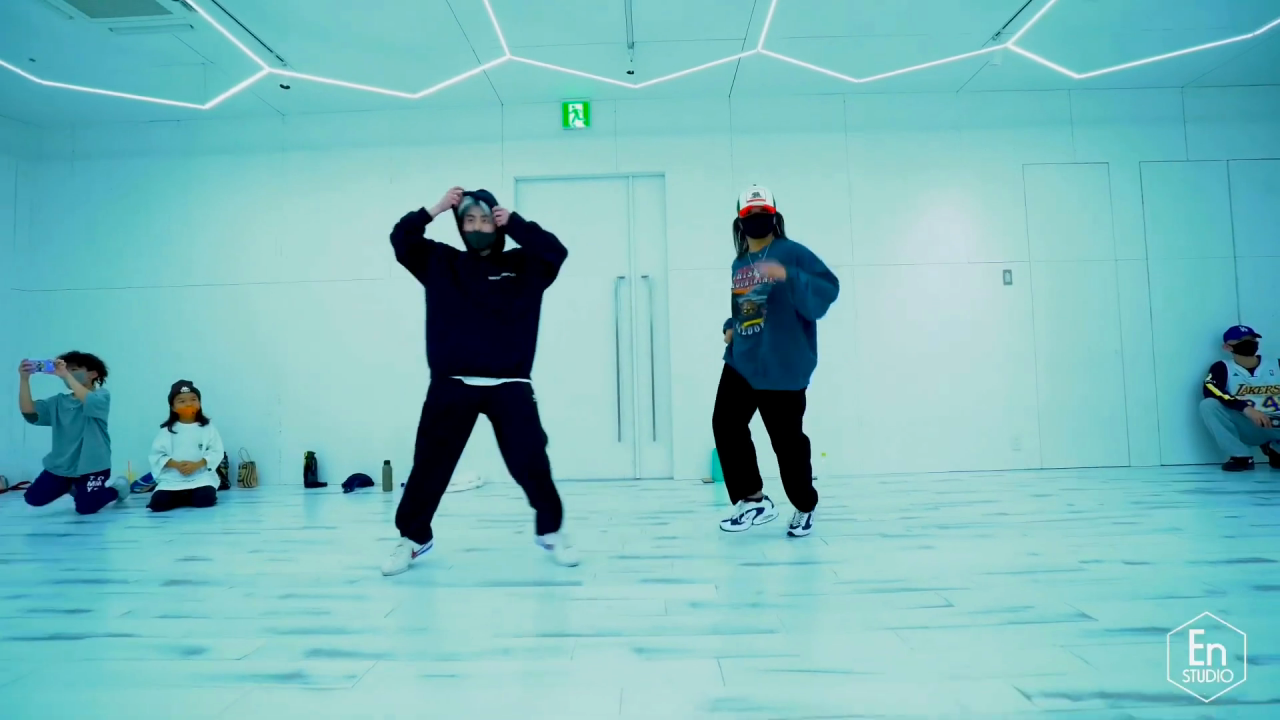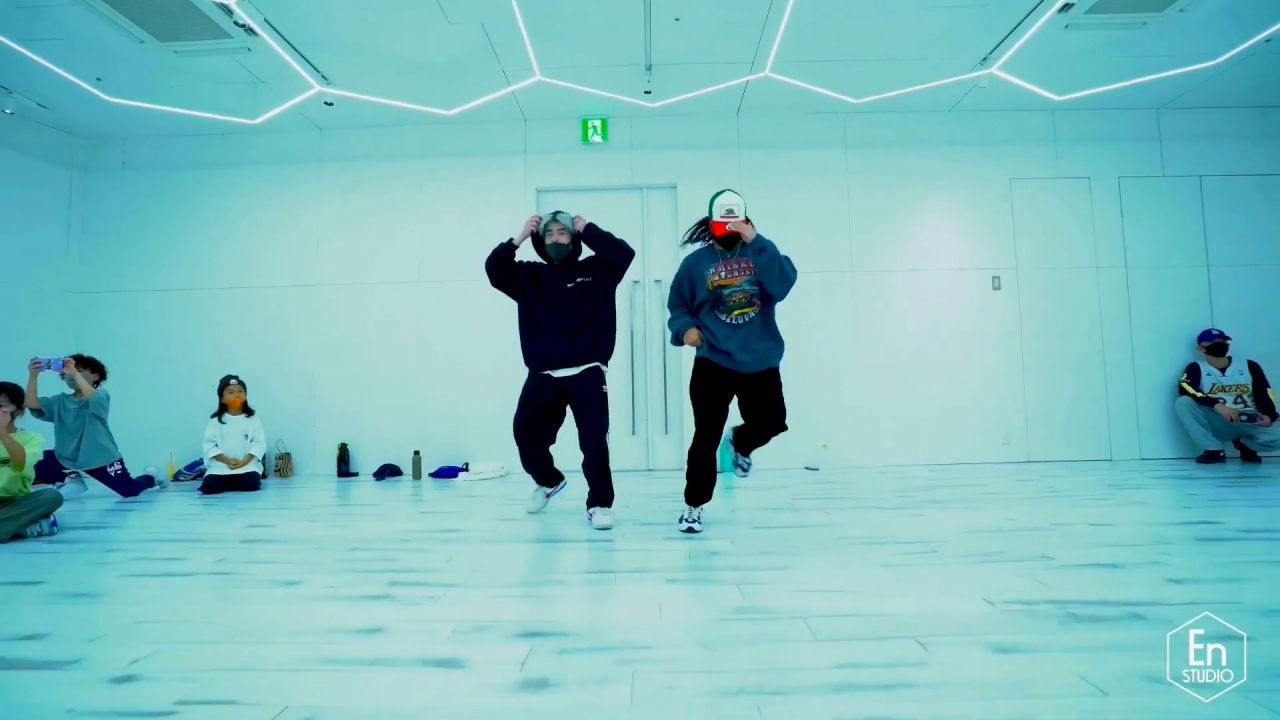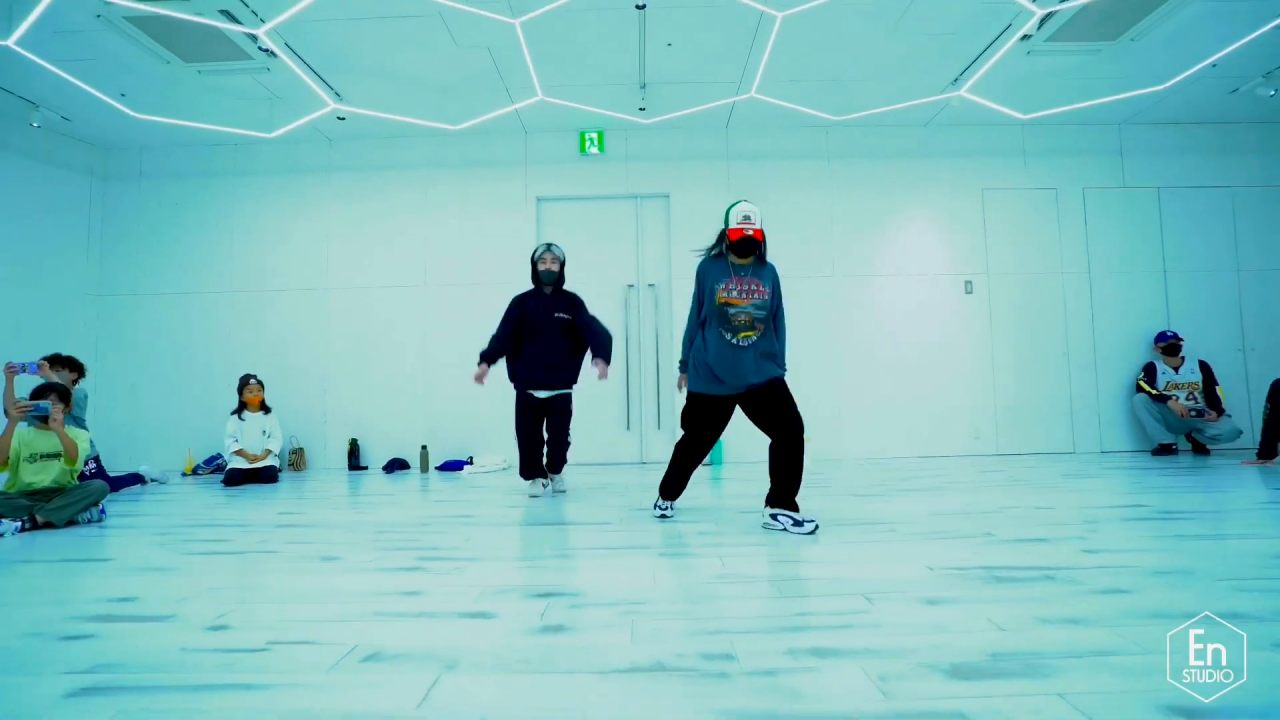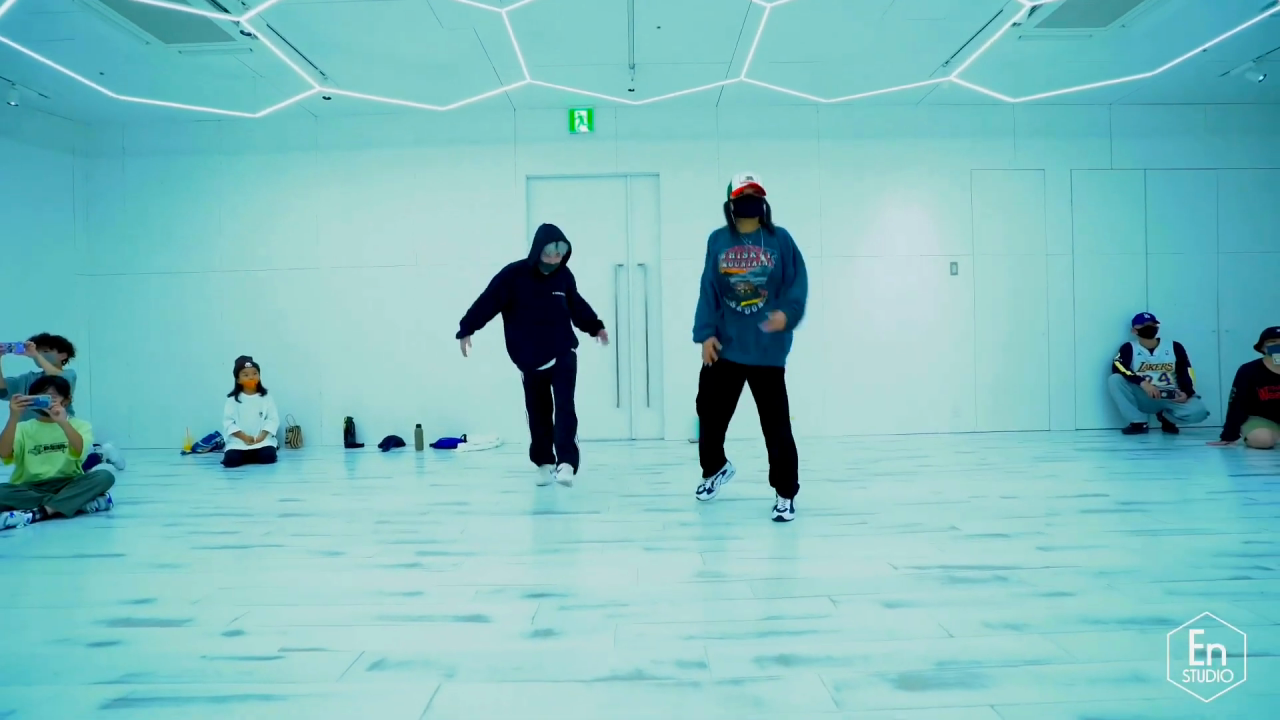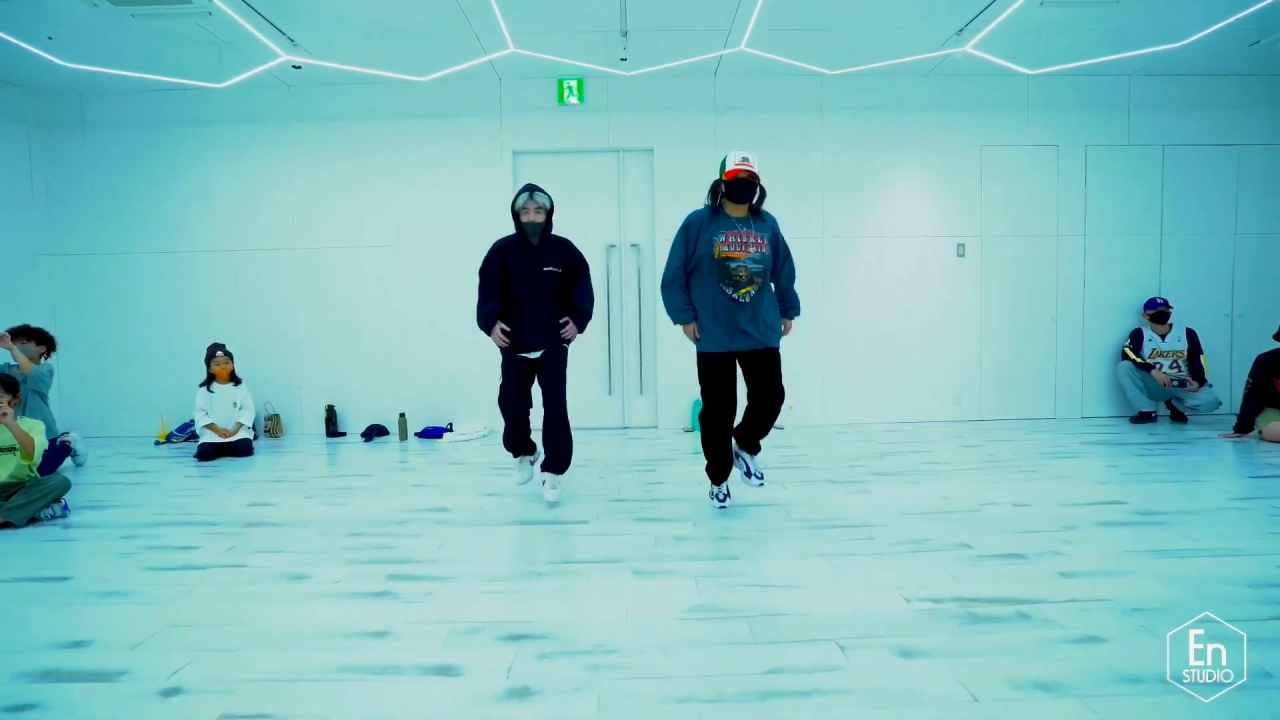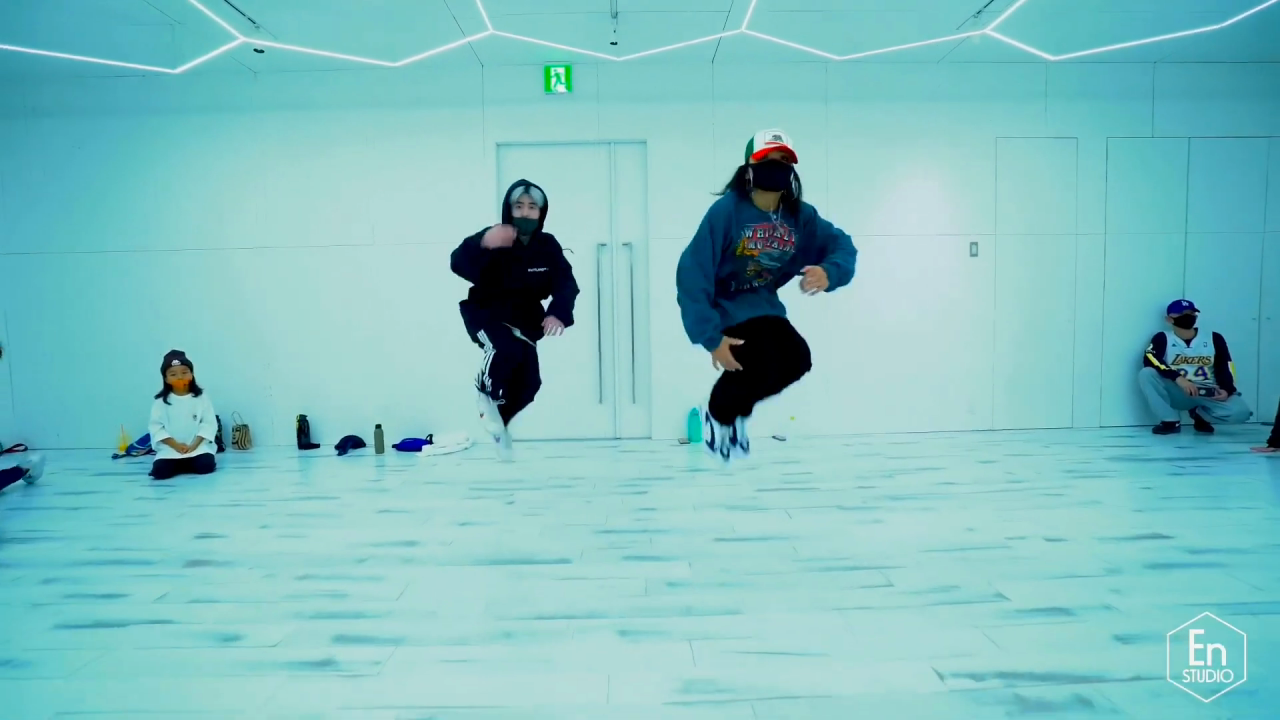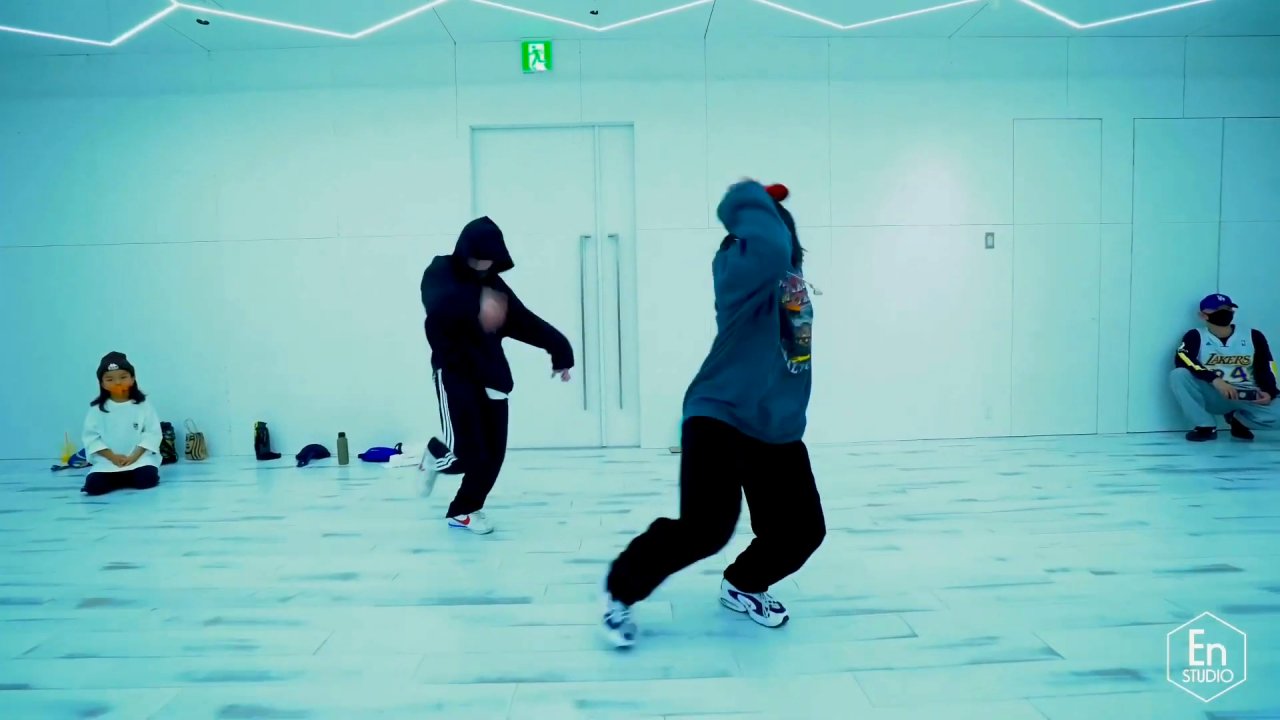
dt=0.5s
person 1, frame 1
left shoulder: (791, 253)
right shoulder: (740, 264)
left elbow: (826, 289)
left wrist: (787, 277)
right wrist: (732, 326)
left hip: (783, 367)
right hip: (740, 363)
left knee: (786, 439)
right knee: (726, 425)
left ankle: (805, 506)
right ankle: (753, 499)
person 1, frame 2
left shoulder: (757, 253)
right shoulder: (696, 261)
left elbow: (783, 284)
right elbow: (679, 306)
left wrist: (756, 241)
right wrist: (685, 329)
left hip: (760, 357)
right hip: (714, 359)
left knee: (771, 419)
right knee: (707, 432)
left ankle: (741, 443)
right ankle: (695, 503)
person 1, frame 3
left shoulder: (768, 273)
right shoulder: (709, 268)
right elbow: (697, 320)
left wrist: (777, 364)
right wrist: (686, 365)
left hip: (762, 375)
right hip: (711, 376)
left knee: (789, 431)
right knee: (697, 441)
right ankle: (668, 495)
person 1, frame 4
left shoulder: (780, 239)
right shoulder: (718, 240)
left elbow: (797, 286)
right elbow: (709, 293)
left wrist: (785, 314)
right wrist: (705, 333)
left hip: (766, 349)
right hip: (724, 347)
left knee: (775, 419)
right knee: (711, 412)
left ankle: (785, 493)
right ankle: (716, 468)
person 1, frame 5
left shoulder: (768, 225)
right shoulder: (699, 223)
left elbow: (783, 268)
right elbow: (676, 271)
left wrist: (789, 309)
right wrist: (684, 315)
left hip: (761, 332)
right hip: (715, 335)
left knee: (770, 397)
right knee: (717, 407)
left ankle: (746, 443)
right ankle: (719, 478)
person 1, frame 6
left shoulder: (799, 215)
right shoulder: (725, 212)
left elbow: (842, 249)
right elbow: (693, 277)
left wrist: (827, 271)
right wrist: (711, 336)
left hip: (763, 308)
right hip: (724, 315)
left knee: (795, 358)
right knee: (764, 362)
left ankle: (732, 409)
right ankle: (721, 412)
person 1, frame 7
left shoulder: (781, 266)
right shoulder: (741, 256)
right elbow: (774, 241)
right wrist: (753, 199)
left hip: (778, 426)
right hip: (720, 415)
left knee: (799, 531)
right knee: (705, 526)
left ankle: (744, 585)
right ankle: (623, 588)
person 2, frame 1
left shoulder: (521, 265)
right shoulder: (442, 263)
left elbow: (555, 254)
right elbow: (402, 240)
left wrist: (514, 222)
right wrist: (436, 210)
left hip: (508, 382)
right hip: (453, 383)
left knee: (530, 455)
right knee: (431, 458)
left ankle: (550, 529)
right ankle: (414, 536)
person 2, frame 2
left shoulder: (595, 271)
right shoulder: (529, 276)
left elbow: (624, 253)
right elbow: (494, 269)
left wrist: (587, 230)
right wrist: (520, 237)
left hip: (586, 372)
right hip: (543, 374)
left knee: (594, 438)
right knee: (527, 433)
left ankle: (600, 504)
right ankle: (549, 481)
person 2, frame 3
left shoulder: (571, 302)
right shoulder: (522, 302)
left elbow: (593, 331)
right elbow: (504, 336)
left wrist: (601, 357)
right wrist: (486, 361)
left hip: (560, 385)
right hip: (528, 385)
left knee: (559, 436)
right knee: (528, 436)
left ankle: (556, 471)
right ankle: (536, 476)
person 2, frame 4
left shoulder: (564, 275)
right shoulder: (513, 275)
left elbow: (576, 303)
right elbow: (487, 303)
left wrist: (595, 326)
right wrist: (466, 330)
left hip: (563, 353)
right hip: (530, 358)
left knee: (564, 406)
right knee: (538, 413)
person 2, frame 5
left shoulder: (563, 249)
right shoulder: (503, 250)
left elbow: (581, 283)
right elbow: (487, 289)
left wrist: (579, 318)
right wrist: (490, 322)
left hip: (553, 341)
right hip: (515, 343)
left knee: (555, 405)
right knee: (512, 402)
left ankle: (552, 471)
right ankle: (523, 452)
person 2, frame 6
left shoulder: (548, 246)
right shoulder: (490, 239)
left elbow: (566, 284)
right elbow: (459, 263)
left wrist: (560, 313)
right wrist: (484, 244)
left hip: (524, 324)
right hip: (485, 316)
left knee: (528, 385)
right knee: (506, 353)
left ankle: (498, 415)
right ankle: (489, 393)
person 2, frame 7
left shoulder: (497, 286)
right shoulder: (441, 272)
left elbow: (526, 323)
right elbow: (440, 299)
left wrist: (561, 351)
right wrist: (477, 304)
left hip: (490, 377)
right hip: (454, 371)
left knee: (492, 455)
right knee: (461, 455)
left ankle: (463, 510)
right ankle: (436, 456)
